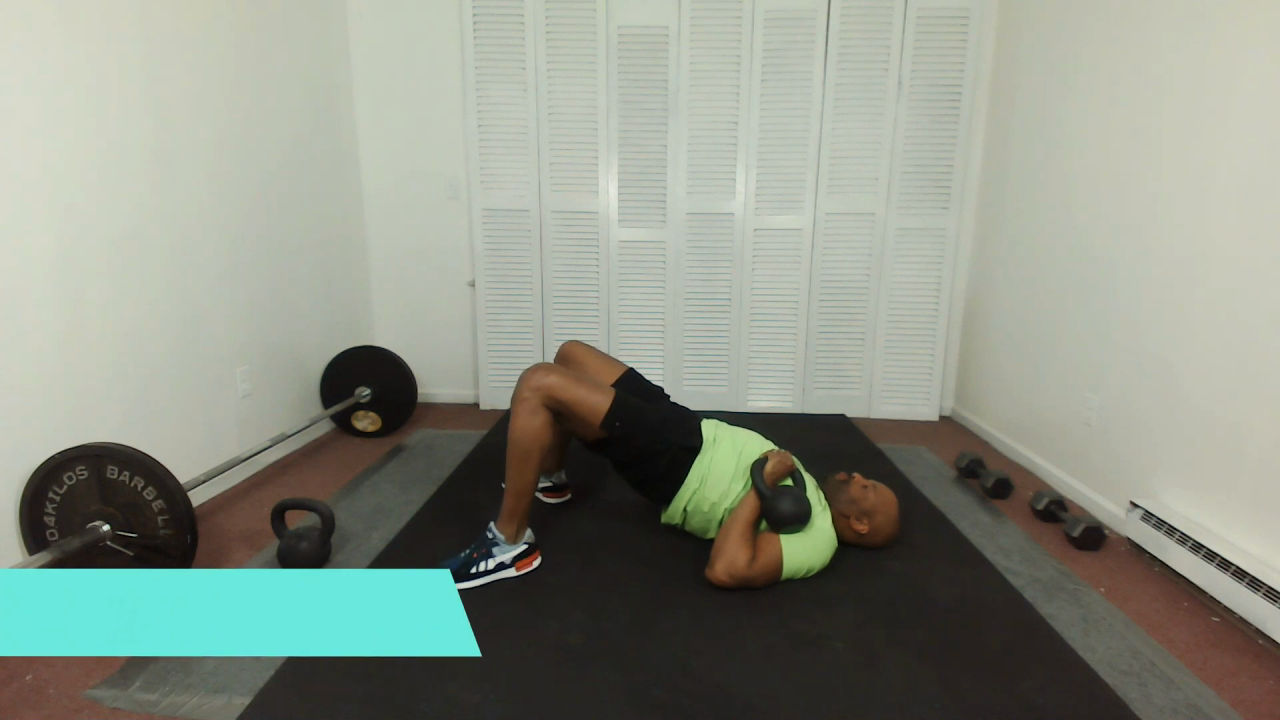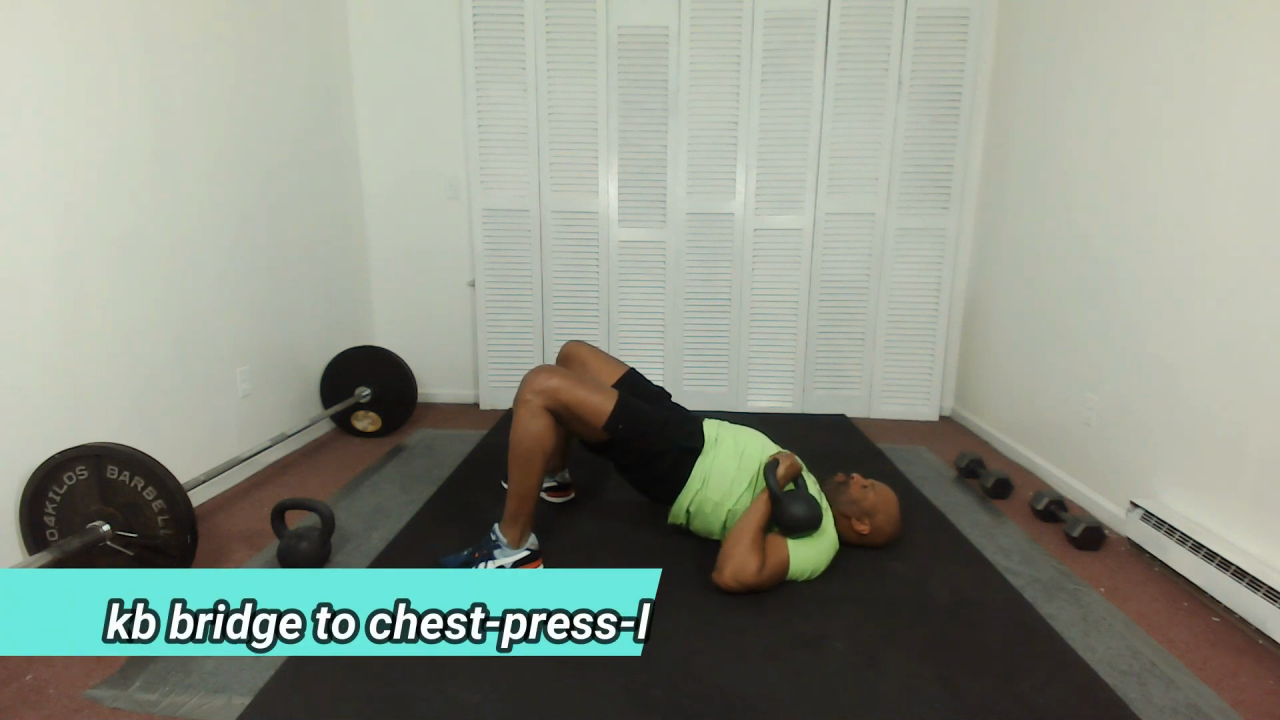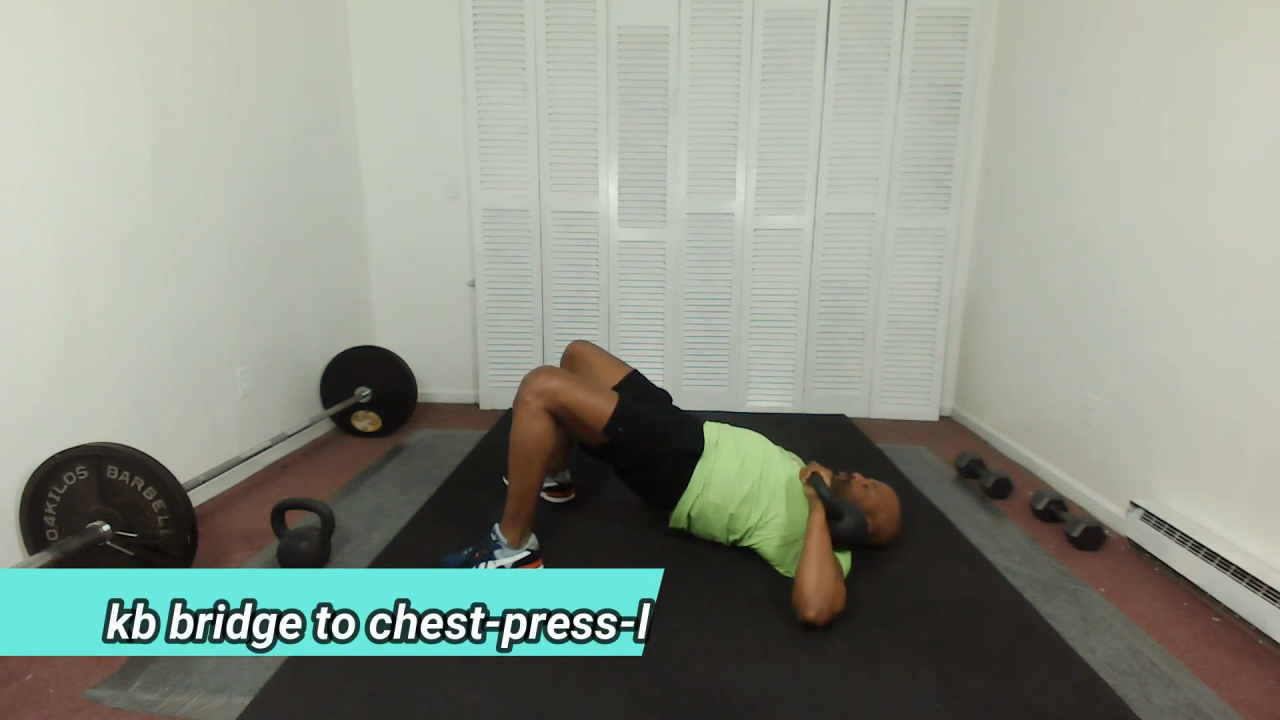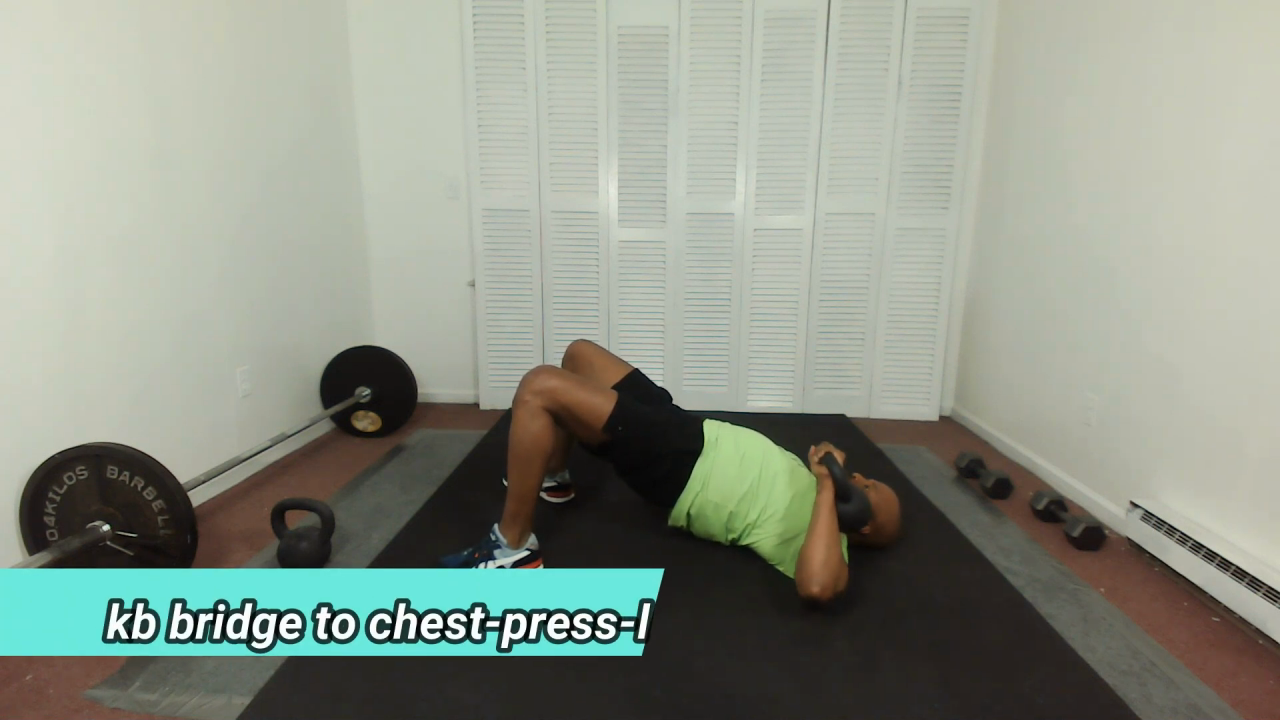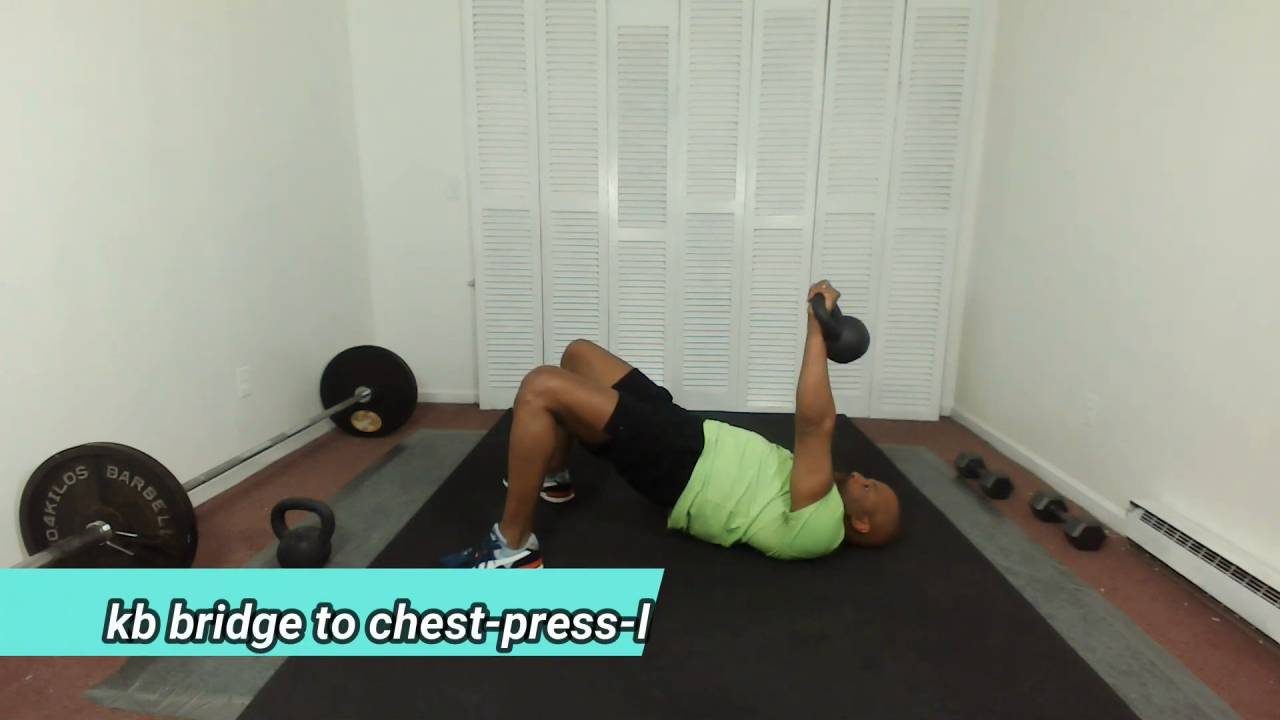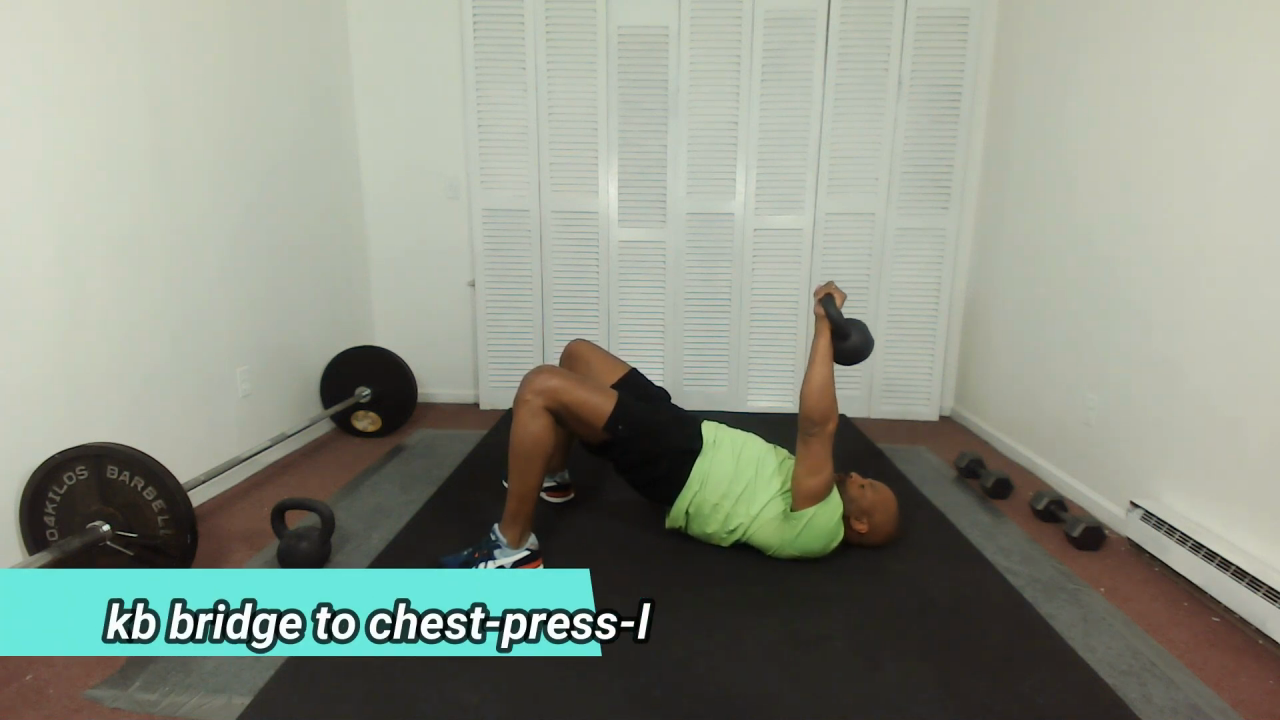
dt=0.7s
person 1, frame 1
left shoulder: (815, 540)
right shoulder: (813, 495)
left elbow: (724, 569)
left wrist: (763, 484)
left hip: (673, 463)
right hip: (690, 433)
left knee: (537, 384)
right knee: (570, 354)
left ankle: (510, 542)
right ankle: (550, 479)
person 1, frame 2
left shoulder: (817, 541)
right shoulder: (812, 493)
left elbow: (732, 573)
left wrist: (772, 487)
left hip: (675, 463)
right hip: (690, 432)
left knee: (541, 387)
right knee: (574, 353)
left ankle: (513, 546)
right ankle: (552, 477)
person 1, frame 3
left shoulder: (830, 547)
right shoulder: (805, 482)
left elbow: (815, 609)
left wrist: (819, 507)
left hip: (676, 467)
right hip: (690, 436)
left knee: (540, 389)
right knee: (578, 354)
left ankle: (513, 546)
right ankle: (553, 479)
person 1, frame 4
left shoulder: (824, 532)
right shoulder: (811, 493)
left elbow: (817, 586)
left wrist: (827, 486)
left hip: (675, 466)
right hip: (690, 432)
left knee: (538, 388)
right knee: (580, 353)
left ankle: (513, 545)
right ankle: (552, 477)
person 1, frame 5
left shoulder: (821, 526)
right shoulder: (824, 503)
left elbow: (816, 423)
left wrist: (817, 326)
left hip: (676, 466)
right hip: (687, 435)
left knee: (540, 389)
right knee: (579, 353)
left ankle: (513, 545)
right ankle: (553, 478)
person 1, frame 6
left shoulder: (820, 527)
right shoulder: (823, 510)
left elbow: (818, 424)
left wrist: (824, 325)
left hip: (675, 466)
right hip: (688, 436)
left knee: (540, 387)
right knee: (578, 353)
left ankle: (513, 545)
right ankle: (552, 478)
